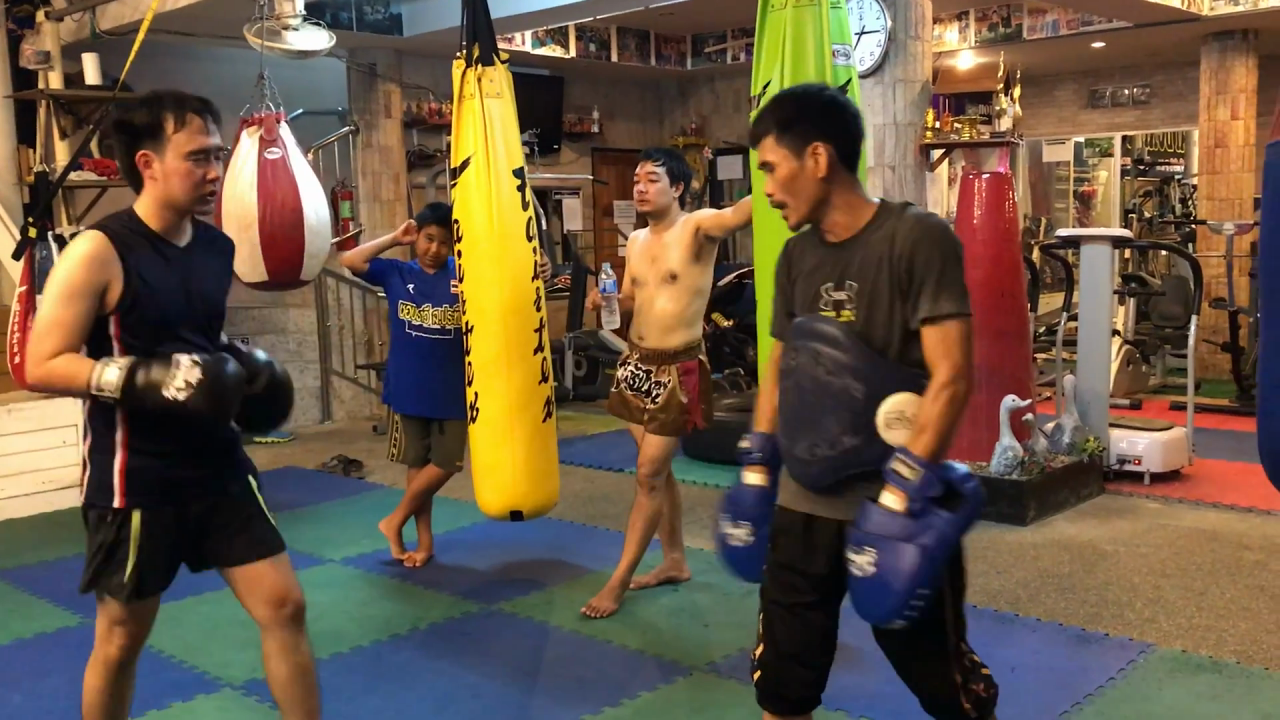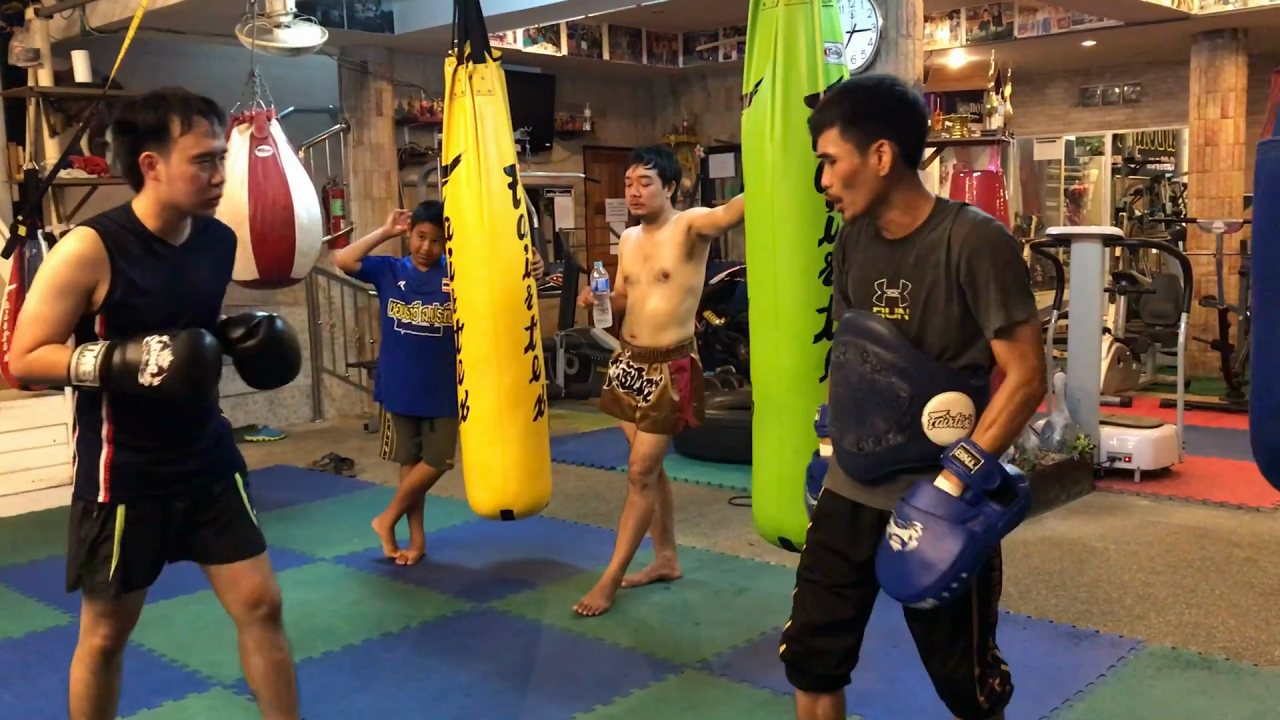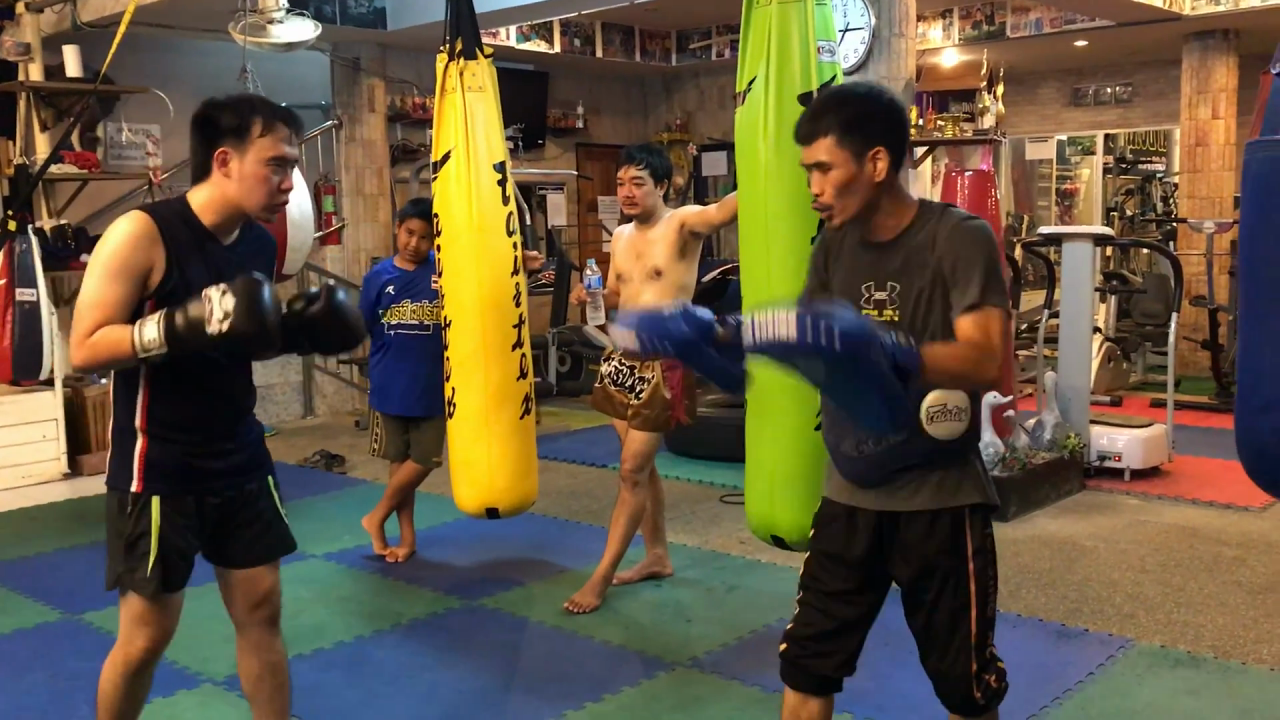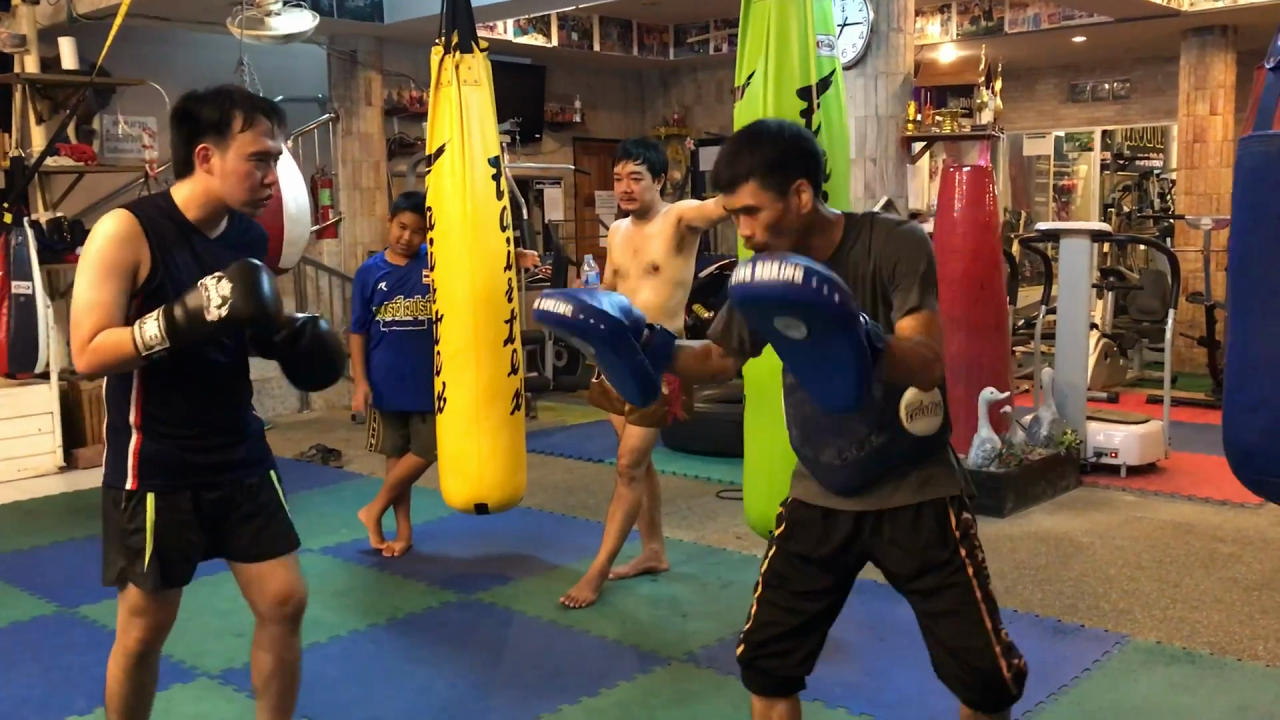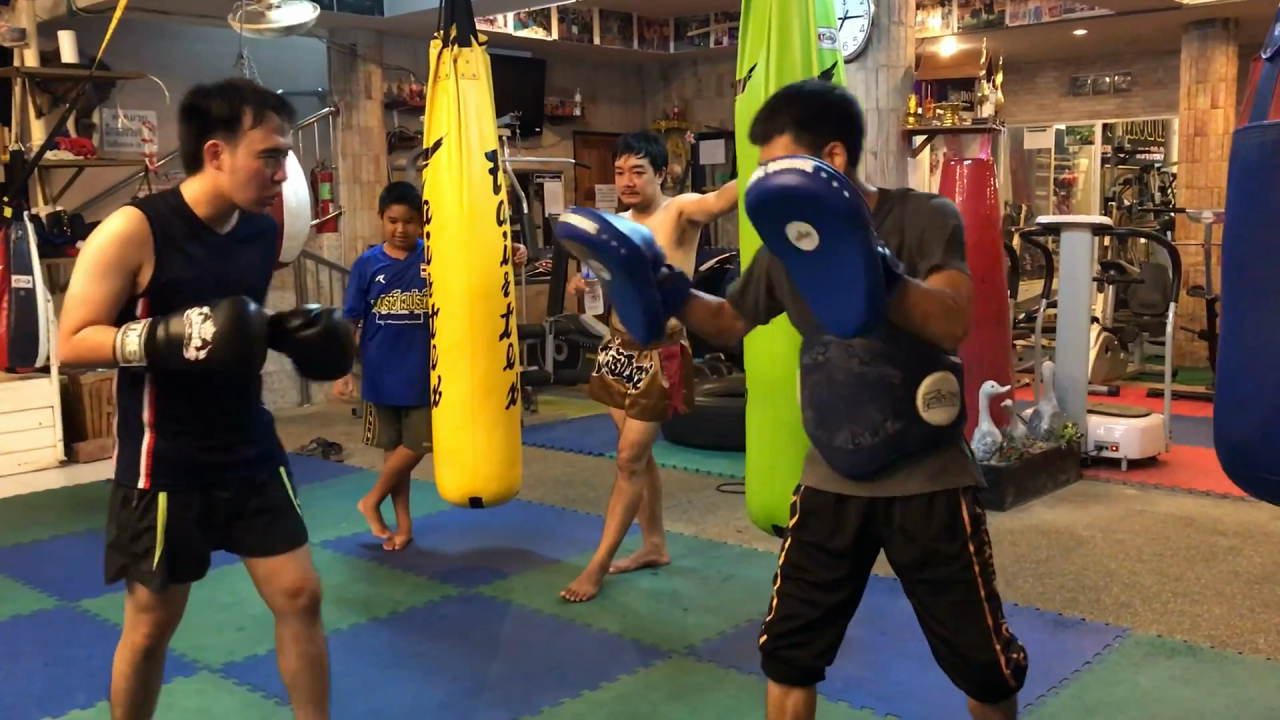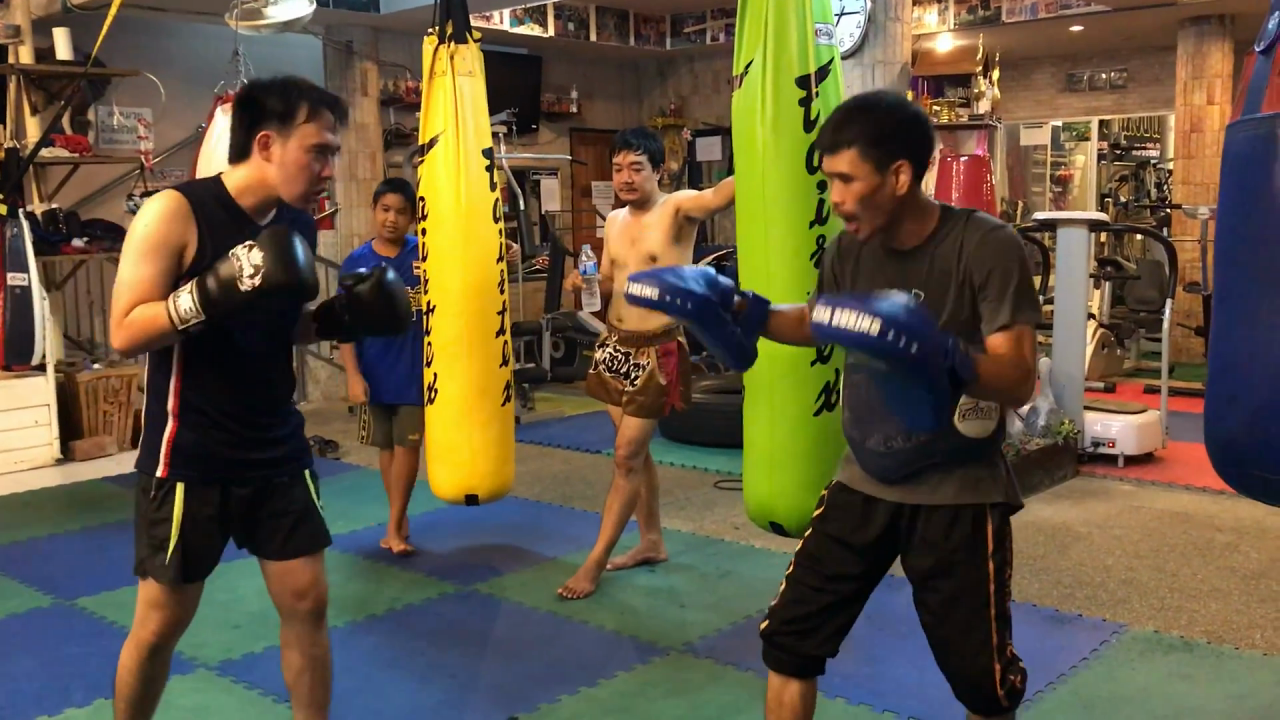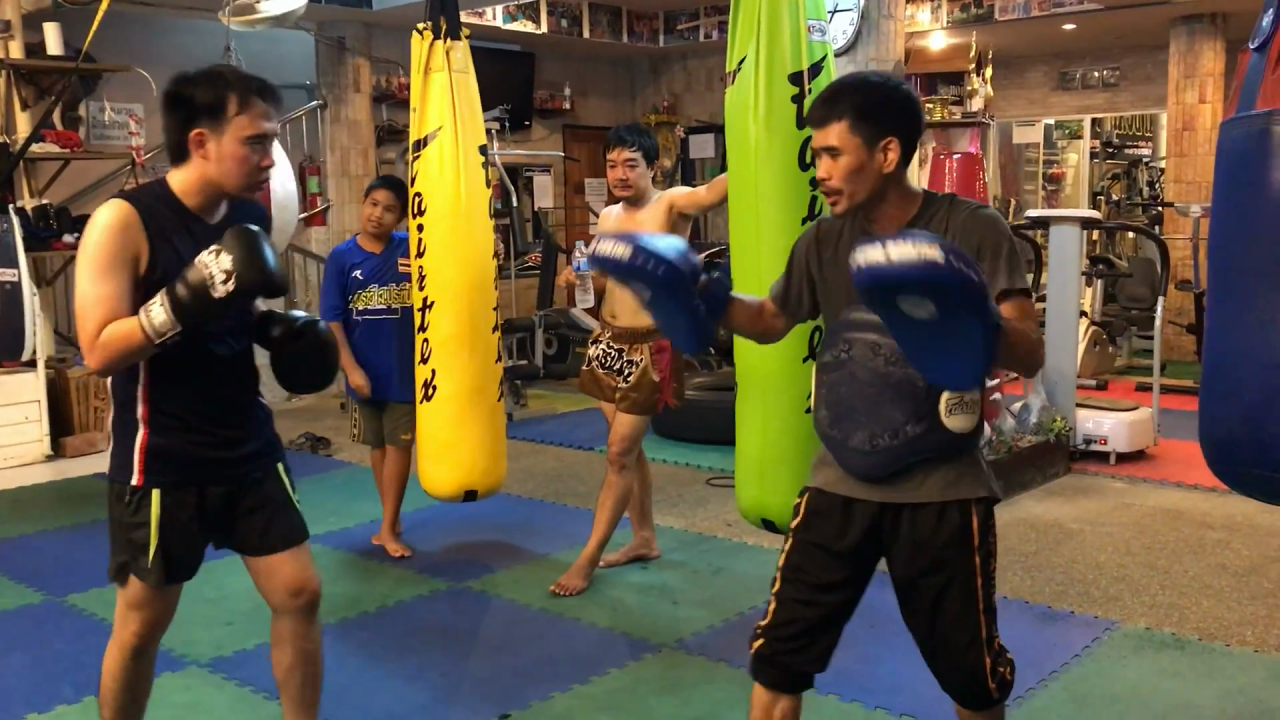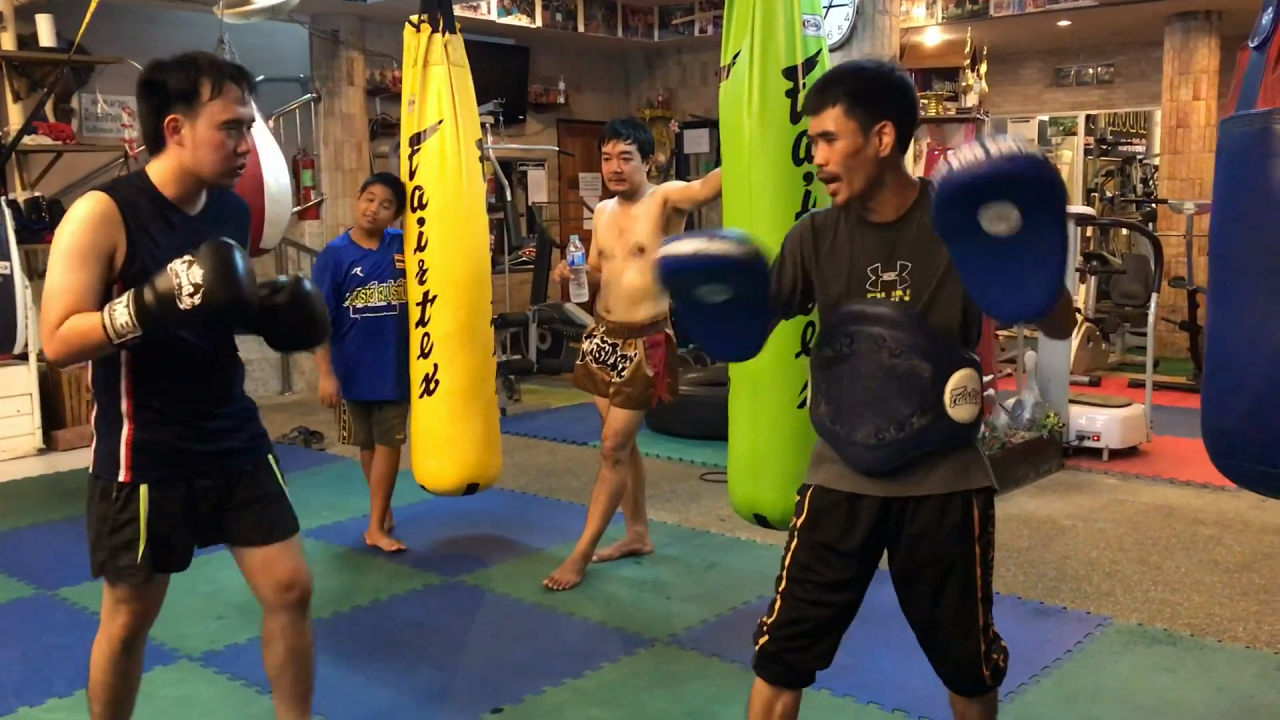
dt=0.3s
person 1, frame 1
left shoulder: (218, 249)
right shoulder: (98, 252)
right elbow: (43, 365)
left wrist: (241, 367)
right wrist: (149, 378)
left hip: (216, 466)
right hip: (134, 480)
left knee: (285, 608)
right knee: (120, 640)
person 1, frame 2
left shoulder: (218, 240)
right shoulder: (89, 250)
right elbow: (24, 357)
left wrist: (237, 339)
right wrist: (122, 362)
left hip: (209, 461)
right hip: (124, 476)
left knee: (260, 605)
right knee: (106, 632)
person 1, frame 3
left shoulder: (259, 244)
right shoulder: (140, 233)
right elbow: (85, 348)
left wrist: (295, 329)
right wrist: (185, 321)
left hip: (239, 460)
right hip: (158, 469)
left knee: (260, 610)
right knee: (146, 633)
person 1, frame 4
left shoulder: (249, 235)
right shoulder: (126, 232)
right elbow: (89, 352)
left wrist: (283, 338)
right wrist: (187, 317)
left hip: (238, 456)
right hip: (155, 464)
left knee: (284, 602)
right knee: (145, 627)
person 1, frame 5
left shoulder: (262, 232)
right shoulder: (133, 230)
right elbow: (71, 342)
left wrist: (289, 334)
right wrist: (168, 337)
left hip: (250, 453)
right hip: (164, 462)
left knee: (300, 599)
right knee: (152, 623)
person 1, frame 6
left shoulder: (296, 228)
right shoulder: (173, 212)
right elbow: (126, 333)
left wrist: (340, 315)
right wrist: (216, 289)
left hip: (276, 450)
right hip: (189, 456)
left knee: (306, 602)
right knee: (161, 620)
person 1, frame 7
left shoulder: (250, 220)
right shoulder: (122, 222)
right elbow: (99, 351)
left wrist: (277, 327)
right wrist: (187, 296)
left hip: (247, 447)
right hip: (161, 459)
left knee: (299, 594)
right knee: (142, 621)
person 1, frame 8
left shoulder: (232, 210)
right shoulder: (103, 214)
right elbow: (58, 338)
left wrist: (270, 309)
right wrist: (156, 301)
left hip: (234, 439)
right hip: (147, 454)
left knee: (289, 591)
right knee: (129, 616)
person 2, frame 1
left shoulder: (919, 237)
right shoulder: (796, 257)
left elbow: (951, 377)
left wrist: (903, 493)
right wrist: (756, 471)
right hip: (804, 504)
person 2, frame 2
left shoulder: (974, 240)
right shoulder: (852, 240)
left elbow: (1025, 376)
left wrist: (957, 481)
left hip: (942, 498)
right hip: (852, 491)
right knee: (810, 655)
person 2, frame 3
left shoulder: (959, 238)
right shoulder: (836, 245)
left elbow: (986, 362)
right elbow: (799, 330)
left wrist: (880, 352)
right wrist: (715, 334)
left hip: (942, 500)
right hip: (852, 494)
right knee: (808, 660)
person 2, frame 4
left shoulder: (896, 245)
right shoulder: (764, 273)
left elbow: (927, 363)
right elbow: (721, 357)
left wrist: (854, 333)
right wrist: (649, 344)
left hip: (917, 491)
right hip: (822, 495)
right knee: (767, 658)
person 2, frame 5
left shoulder: (925, 219)
right shoulder: (786, 243)
left elbow: (952, 325)
right elbow: (730, 320)
left wrist: (867, 263)
right wrist: (666, 288)
left hip: (929, 480)
right hip: (834, 482)
left knee: (985, 664)
right knee: (788, 649)
person 2, frame 6
left shoulder: (985, 248)
right shoulder: (847, 250)
left elbow: (1017, 381)
right elbow: (815, 325)
left wrist: (943, 355)
right wrist: (752, 310)
left hip: (960, 491)
right hip: (866, 481)
right knee: (791, 636)
person 2, frame 7
left shoulder: (970, 230)
right shoulder: (822, 242)
left elbow: (1029, 353)
right elbow: (772, 320)
right wrist: (705, 298)
left hip: (945, 487)
right hip: (841, 483)
right knee: (781, 651)
person 2, frame 8
right shoulder: (817, 233)
left elbow: (1061, 321)
left hip: (945, 480)
right hip: (842, 477)
left knee: (968, 661)
right knee: (782, 651)
person 3, frame 1
left shoulder: (699, 226)
right shoulder: (635, 240)
left elbow: (739, 213)
right wrist: (605, 300)
left hip: (678, 369)
right hip: (636, 364)
left knee: (650, 474)
right knee: (658, 468)
left ankle: (619, 579)
right ankle: (674, 560)
person 3, frame 2
left shoulder: (690, 225)
right shoulder: (627, 238)
left elbow: (731, 212)
right wrist: (597, 298)
left hip: (670, 368)
right hip: (628, 362)
left knee: (640, 472)
right knee: (649, 466)
left ankle: (611, 578)
right ankle: (666, 559)
person 3, frame 3
left shoulder: (684, 222)
right shoulder: (621, 235)
left elbow: (724, 211)
right wrist: (591, 295)
left hip: (661, 365)
right hip: (621, 360)
left knee: (632, 470)
right knee: (640, 464)
left ankle: (602, 575)
right ankle: (657, 556)
person 3, frame 4
left shoulder: (681, 218)
right shoulder: (617, 230)
left elbow: (720, 207)
left knee: (629, 465)
right knee: (636, 459)
left ankle: (597, 570)
right ankle: (653, 551)
person 3, frame 5
left shoulder: (682, 211)
left elbow: (723, 199)
right wrist: (588, 284)
left hip: (659, 354)
right hip: (618, 348)
left knee: (629, 459)
right knee: (638, 453)
left ankle: (598, 564)
right ankle: (654, 545)
person 3, frame 6
left shoulder: (678, 208)
right shoulder: (613, 221)
left elbow: (721, 194)
right wrist: (584, 282)
left hip: (656, 351)
right hip: (614, 346)
left knee: (626, 456)
right knee: (635, 449)
left ankle: (595, 561)
right ankle: (651, 542)
person 3, frame 7
left shoulder: (672, 205)
right shoulder: (607, 217)
left elbow: (714, 191)
right wrist: (578, 278)
left hip: (650, 348)
right hip: (608, 343)
left knee: (619, 453)
right knee: (628, 446)
left ankle: (588, 558)
right ankle: (644, 538)
person 3, frame 8
left shoulder: (667, 199)
right shoulder: (602, 211)
left elbow: (709, 186)
right wrist: (572, 272)
left hip: (644, 343)
right hip: (602, 337)
left knee: (613, 448)
right knee: (621, 441)
left ankle: (581, 553)
right ankle: (637, 533)
person 4, frame 1
right shoulder: (396, 273)
right elbow: (350, 261)
left wrist: (536, 269)
right wrist: (394, 238)
left hip: (452, 390)
right hip: (408, 389)
left knee: (444, 464)
right knee: (417, 464)
left ankle: (395, 520)
right ankle: (424, 539)
person 4, frame 2
right shoulder: (393, 267)
right elbow: (342, 261)
left wrist: (527, 268)
right wrist: (385, 233)
left hip: (446, 390)
right hip: (403, 388)
left knee: (434, 462)
right knee: (407, 462)
left ankle: (387, 519)
right ankle: (416, 536)
person 4, frame 3
left shoulder: (443, 270)
right shoulder: (379, 276)
left wrist: (521, 260)
left hip: (432, 386)
right hip: (389, 386)
left knee: (422, 460)
right knee: (400, 459)
left ankle: (377, 516)
right ankle: (406, 534)
person 4, frame 4
right shoulder: (369, 272)
right elbow: (358, 331)
left wrist: (515, 257)
right wrist: (360, 383)
left hip: (427, 381)
right hip: (386, 383)
left knee: (424, 452)
right knee: (396, 454)
left ankle: (375, 510)
right ankle: (403, 529)
person 4, frame 5
right shoulder: (367, 264)
right elbow: (350, 319)
left wrist: (511, 252)
left hip: (422, 374)
right hip: (381, 375)
left knee: (416, 445)
right knee: (393, 447)
left ankle: (372, 500)
right ankle: (403, 523)
person 4, frame 6
right shoulder: (356, 262)
left wrist: (502, 248)
right wrist: (353, 375)
left hip: (414, 371)
right hip: (375, 372)
left knee: (408, 443)
right knee: (387, 445)
left ankle: (397, 523)
right ankle: (396, 522)
person 4, frame 7
left shoulder: (413, 248)
right shoulder: (342, 257)
right elbow: (332, 320)
right wrist: (351, 368)
left hip: (405, 370)
right hip: (366, 370)
left knee: (399, 443)
right knee: (378, 444)
left ankle: (389, 527)
right ankle: (391, 520)
person 4, frame 8
left shoulder: (404, 246)
right shoulder: (336, 253)
right wrist: (325, 372)
left hip: (395, 367)
right hip: (354, 369)
left knee: (388, 443)
right knee: (366, 444)
left ankle: (377, 526)
right ankle: (384, 511)
